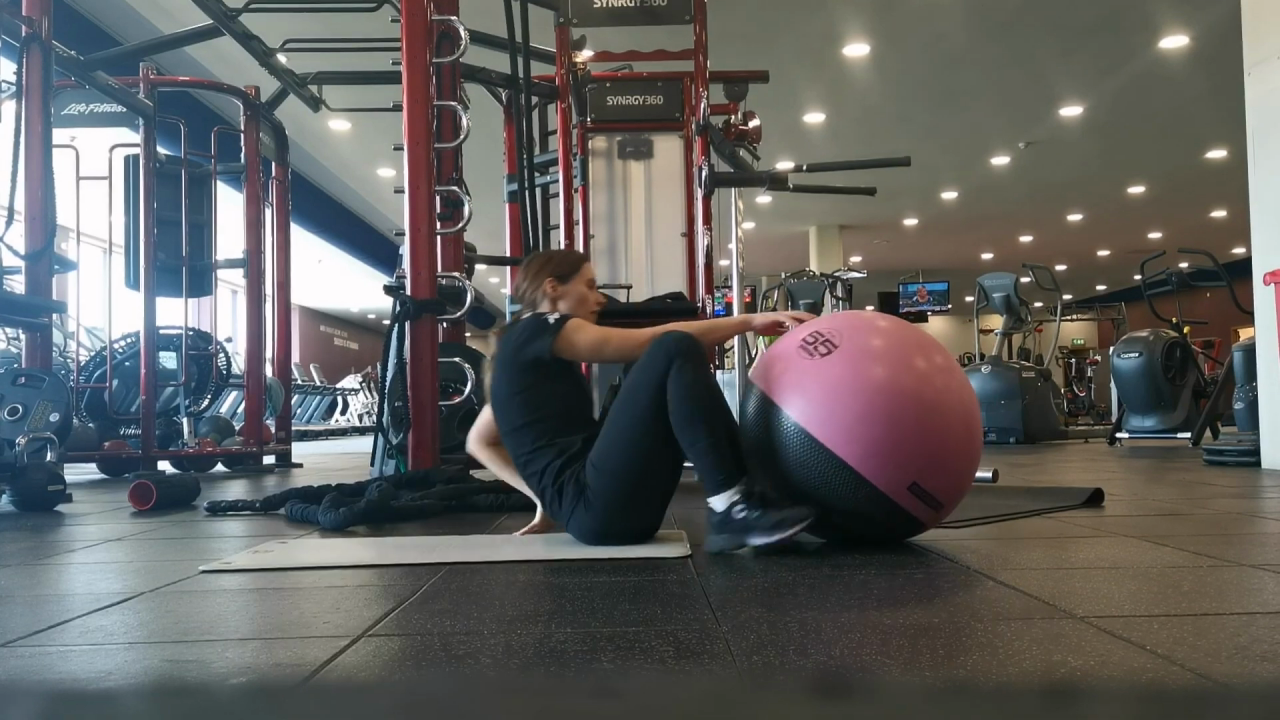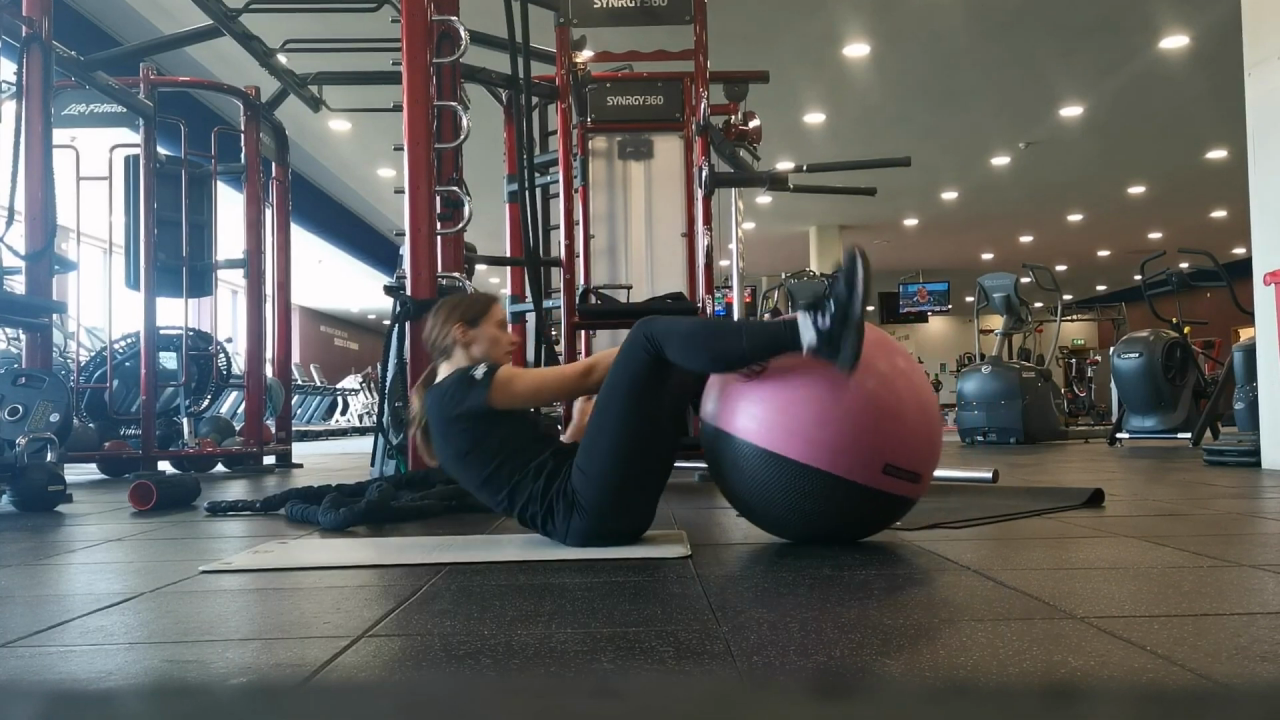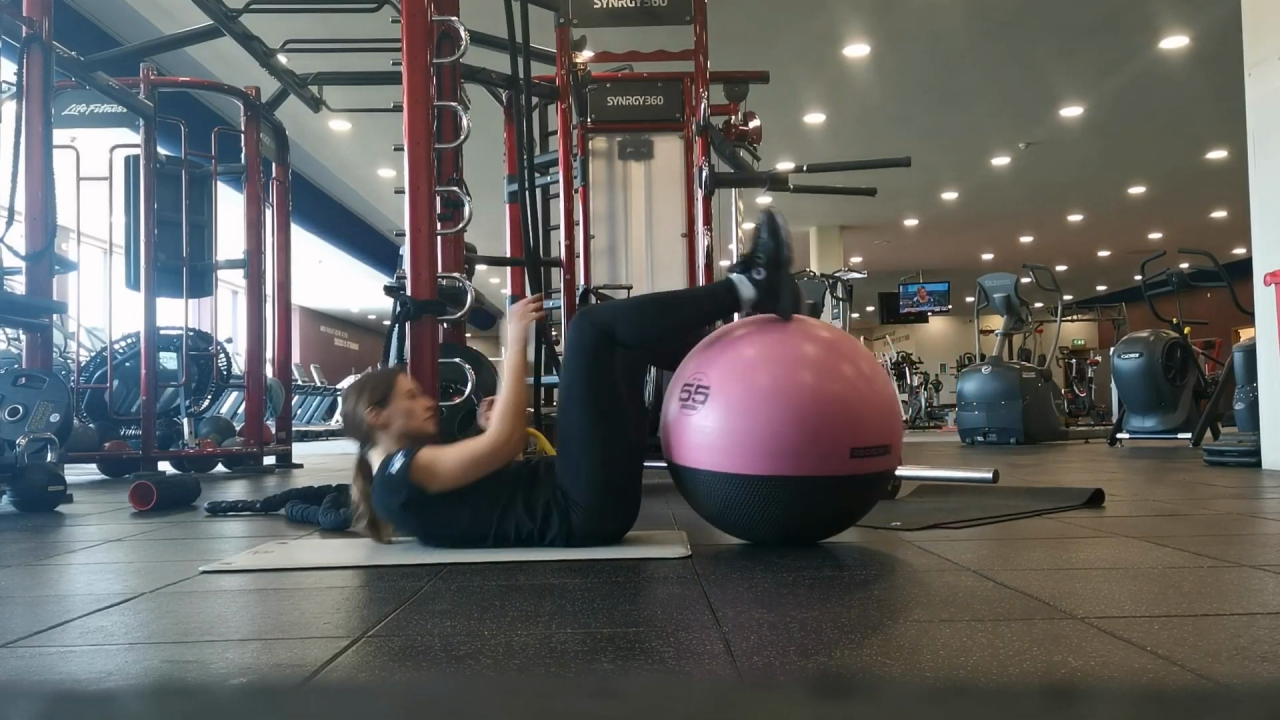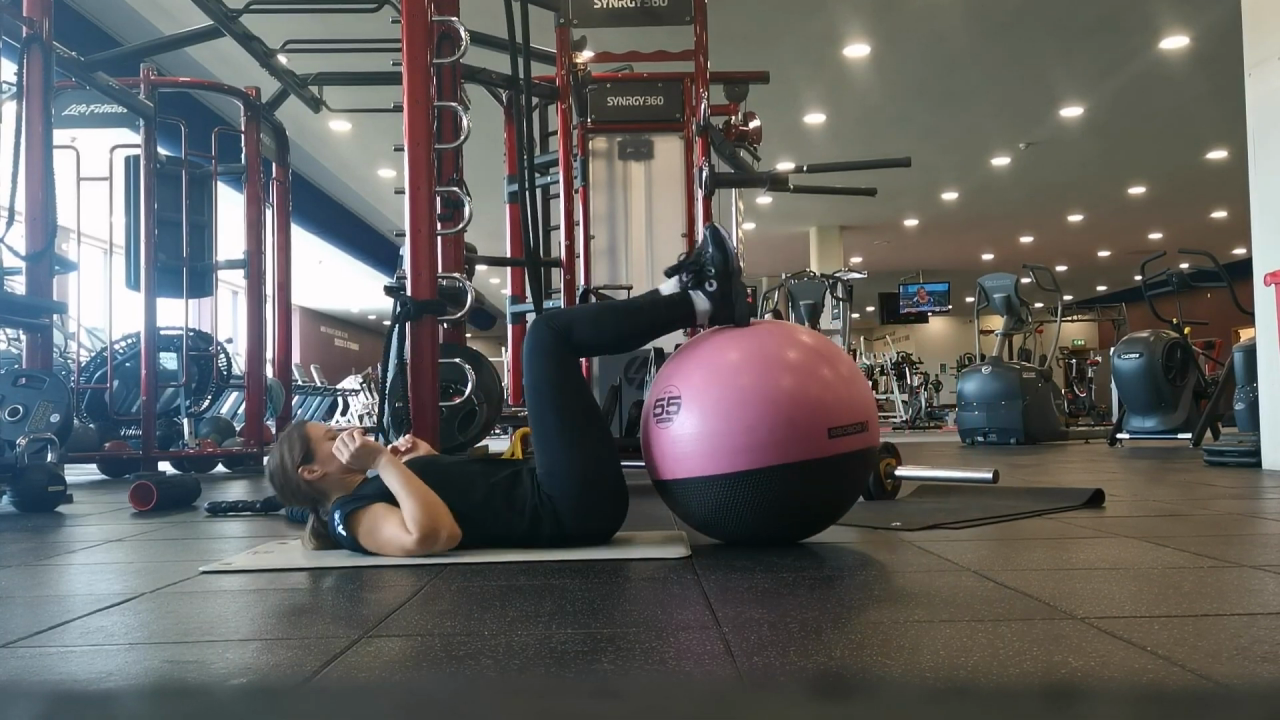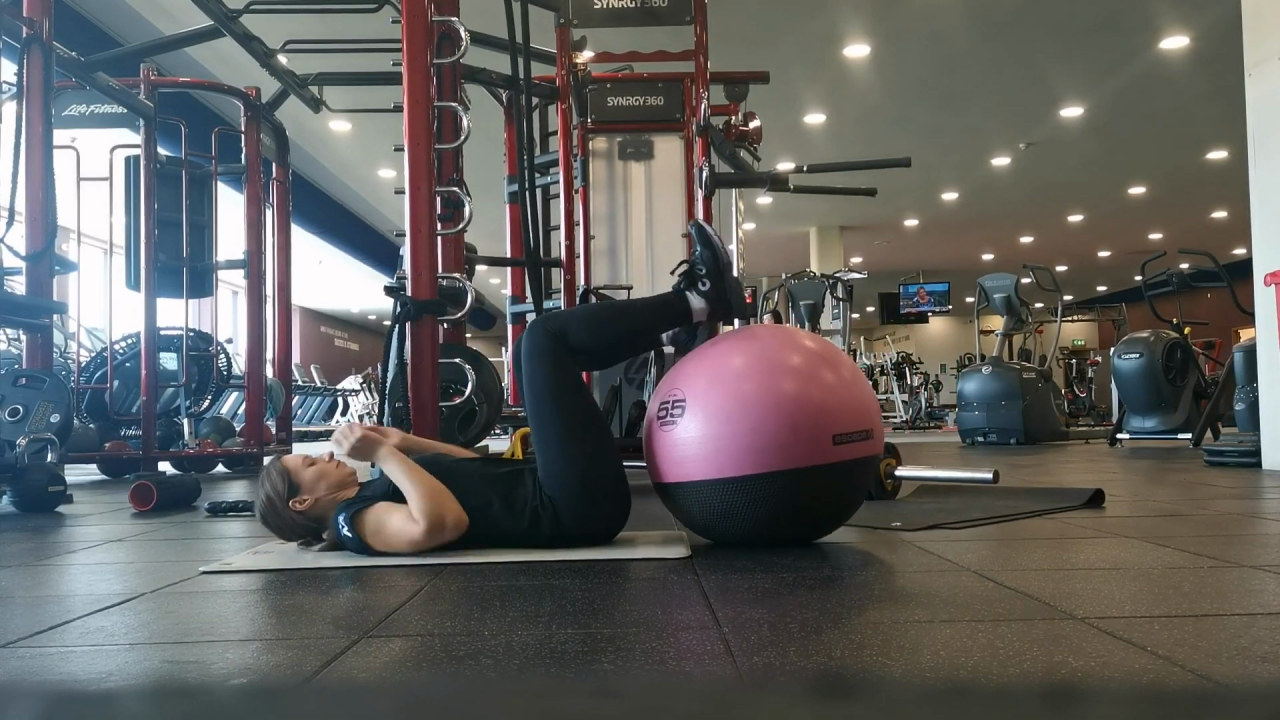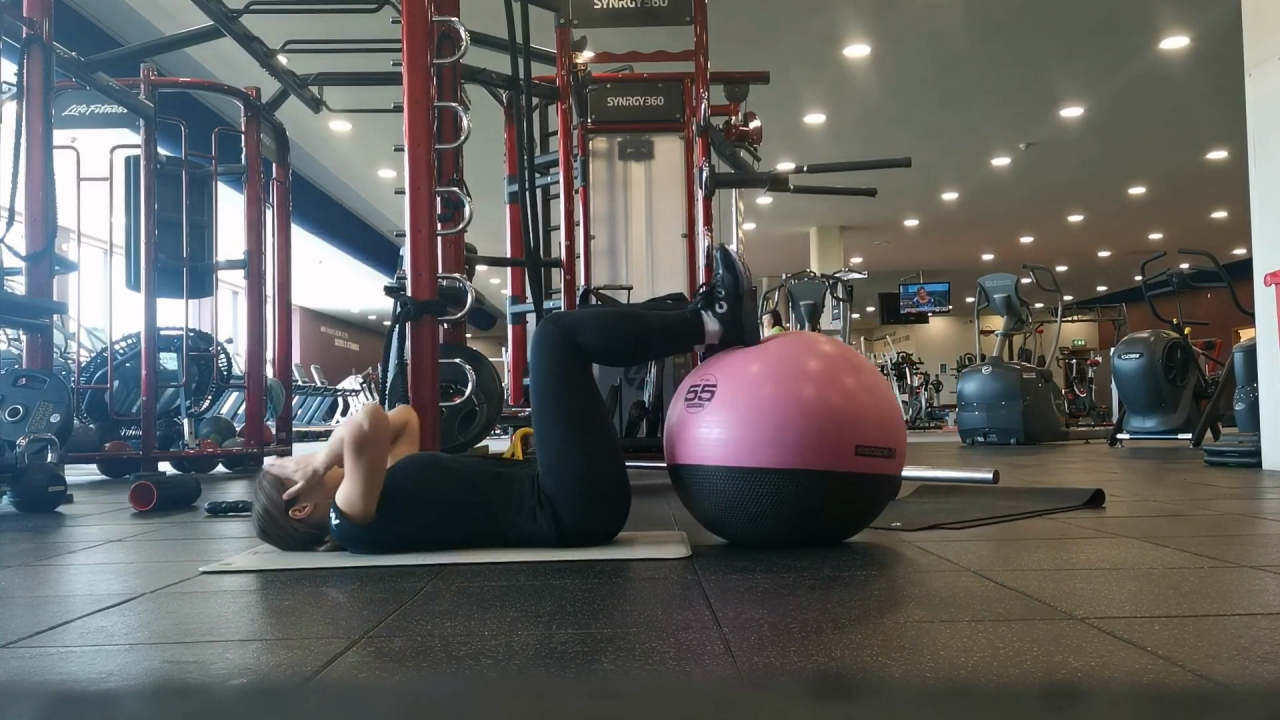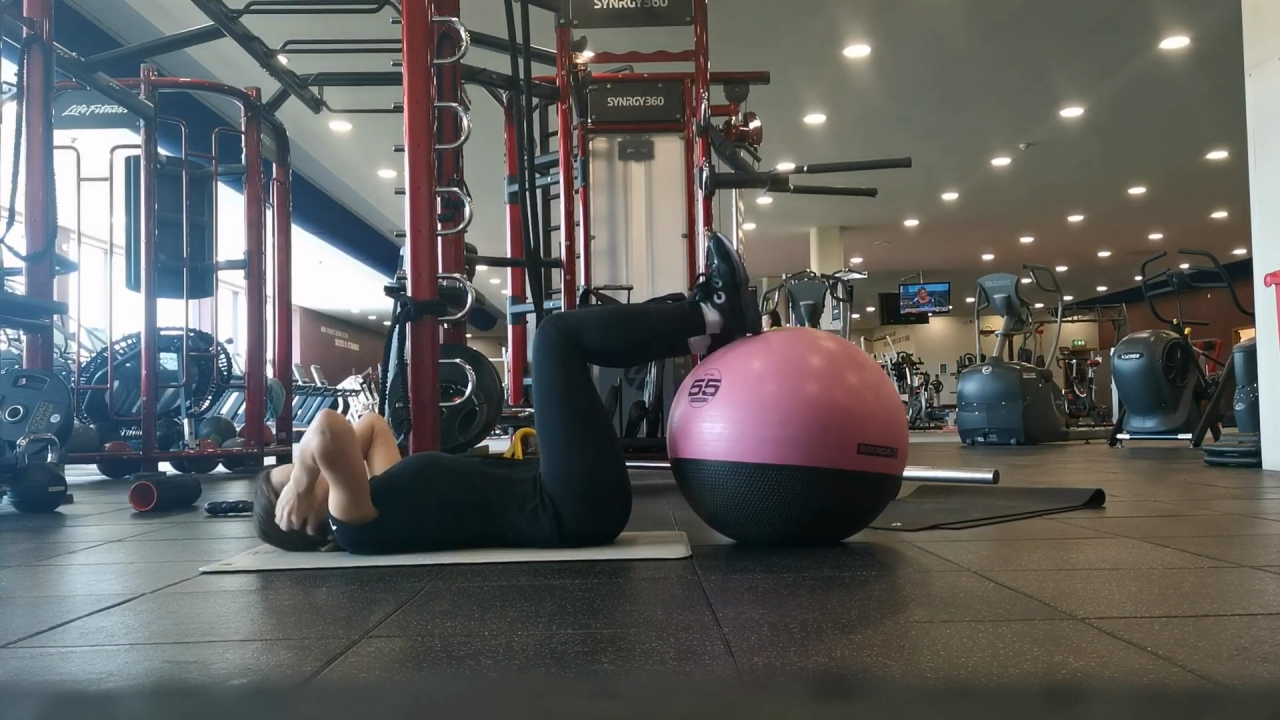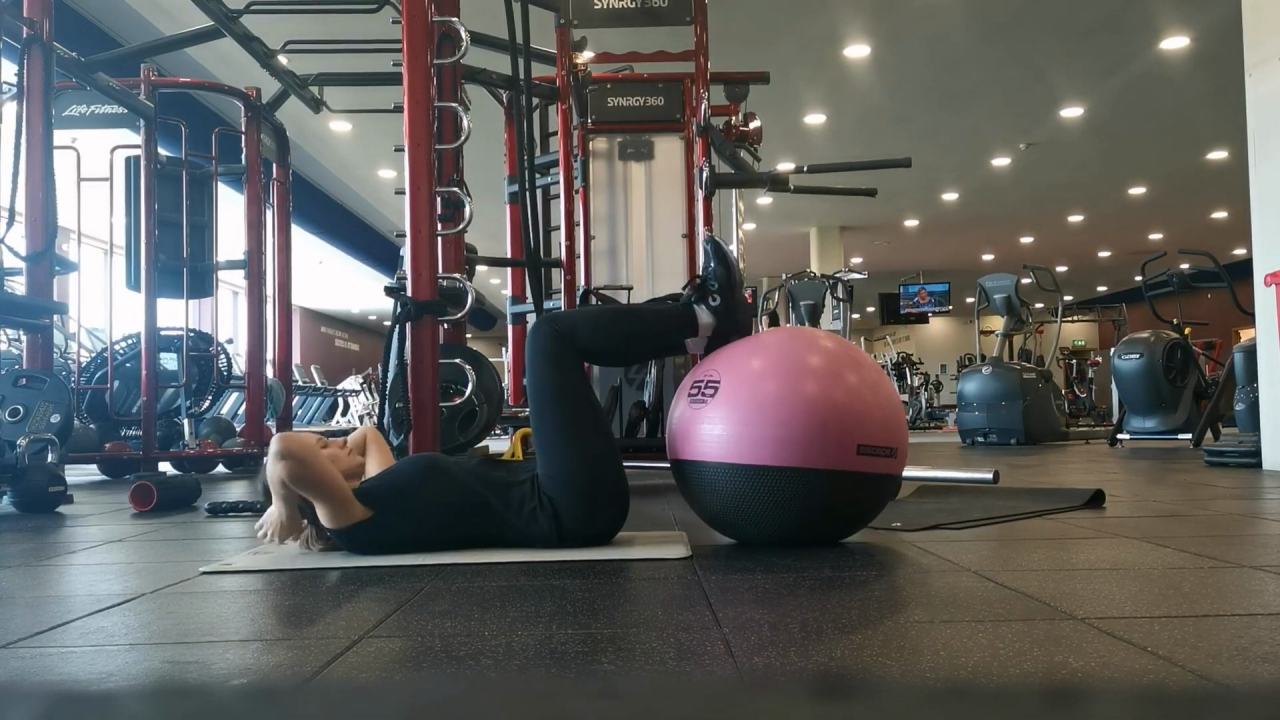
dt=0.3s
person 1, frame 1
left shoulder: (522, 359)
right shoulder: (539, 329)
left elbow: (480, 441)
right elbow: (651, 342)
left wrist: (542, 496)
right wrist: (746, 322)
left hip: (595, 507)
right hip: (599, 509)
right knee: (679, 353)
right ankle: (729, 508)
person 1, frame 2
left shoulder: (453, 399)
right shoulder: (467, 383)
right elbow: (582, 376)
left wrist: (580, 419)
right wrist: (666, 337)
left hip: (582, 513)
right hip: (594, 513)
left knee: (685, 366)
right knee: (654, 336)
right ankle: (813, 332)
person 1, frame 3
left shoulder: (401, 472)
right shoulder: (399, 473)
right elbow: (504, 443)
right wrist: (515, 342)
left hip: (583, 508)
right hip: (585, 517)
left knee: (624, 342)
right knee: (590, 326)
right ankle: (749, 290)
person 1, frame 4
left shoulder: (370, 496)
right shoulder: (354, 518)
right elbow: (438, 536)
left wrist: (427, 460)
right wrist: (384, 465)
left hip: (559, 502)
right hip: (574, 509)
left knee: (551, 340)
right knee: (549, 332)
left ankle: (681, 291)
right ankle: (704, 304)
person 1, frame 5
left shoulder: (378, 499)
right shoulder: (361, 523)
left elbow: (471, 467)
right elbow: (445, 524)
left wrist: (395, 444)
right wrist: (382, 452)
left hip: (569, 503)
right hip: (577, 509)
left knee: (534, 349)
right knee: (545, 335)
left ankle: (683, 319)
right ankle: (699, 303)
person 1, frame 6
left shoulder: (378, 496)
right shoulder: (355, 519)
left elbow: (403, 416)
right elbow: (370, 419)
left wrist: (329, 452)
right wrist: (322, 456)
left hip: (559, 499)
right hip: (573, 510)
left knee: (564, 339)
right knee: (556, 333)
left ankle: (705, 328)
right ankle: (713, 325)
person 1, frame 7
left shoulder: (377, 501)
right shoulder: (354, 522)
left elbow: (372, 423)
right elbow: (329, 424)
right wrist: (300, 488)
left hip: (565, 503)
right hip: (574, 510)
left knee: (568, 338)
right knee: (558, 333)
left ankle: (701, 334)
right ankle: (711, 316)
person 1, frame 8
left shoulder: (372, 501)
right shoulder: (352, 522)
left elbow: (368, 432)
right elbow: (286, 447)
right wrist: (284, 506)
left hip: (563, 504)
right hip: (572, 511)
left knee: (562, 340)
right knee: (551, 333)
left ankle: (699, 334)
right ankle: (704, 316)
